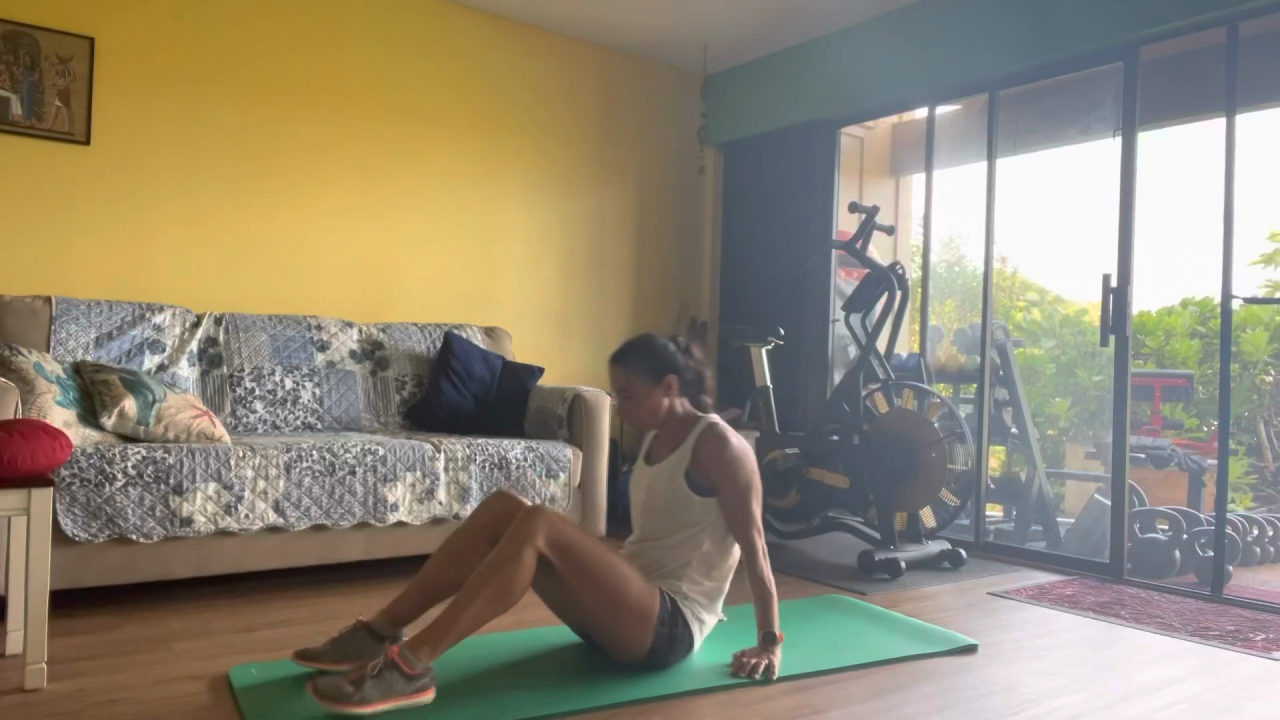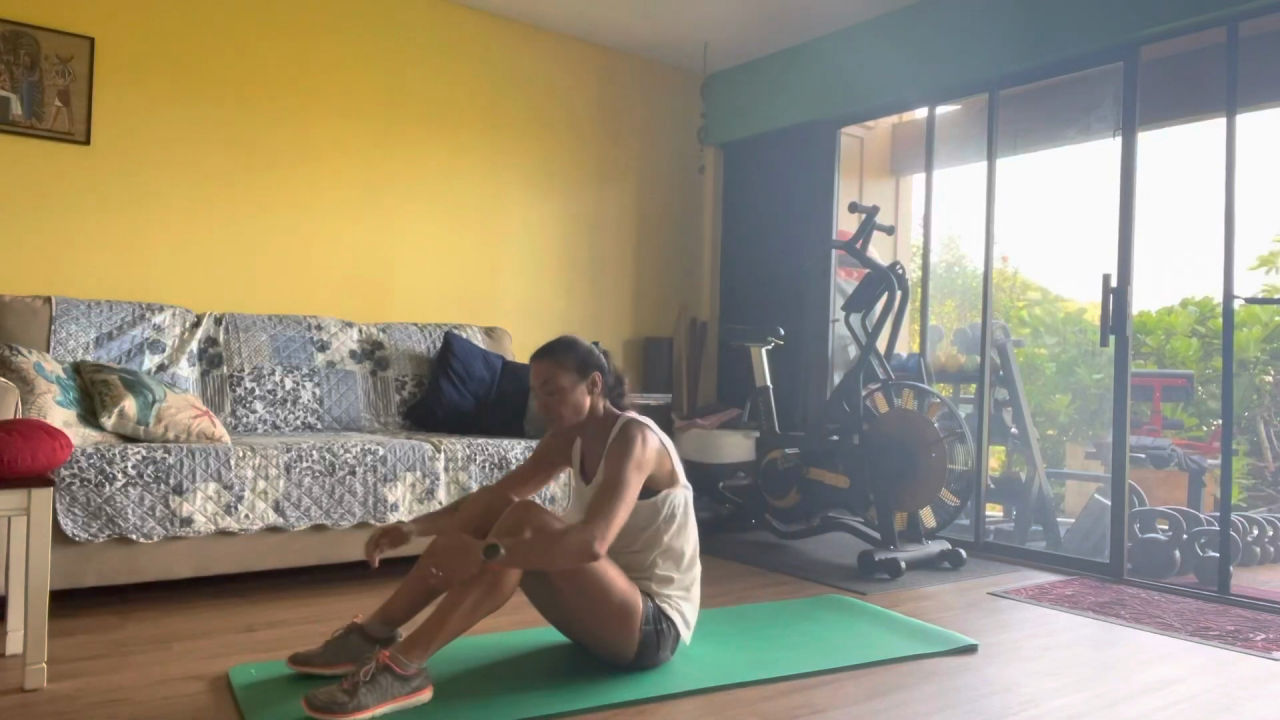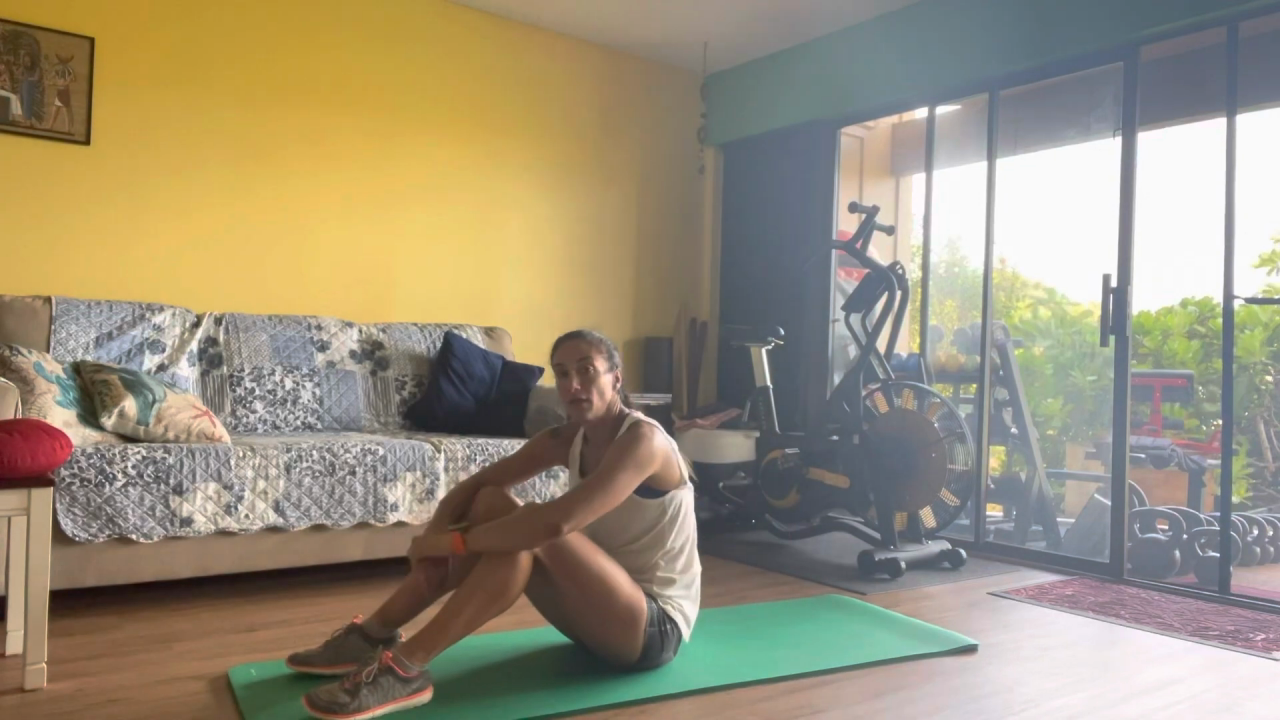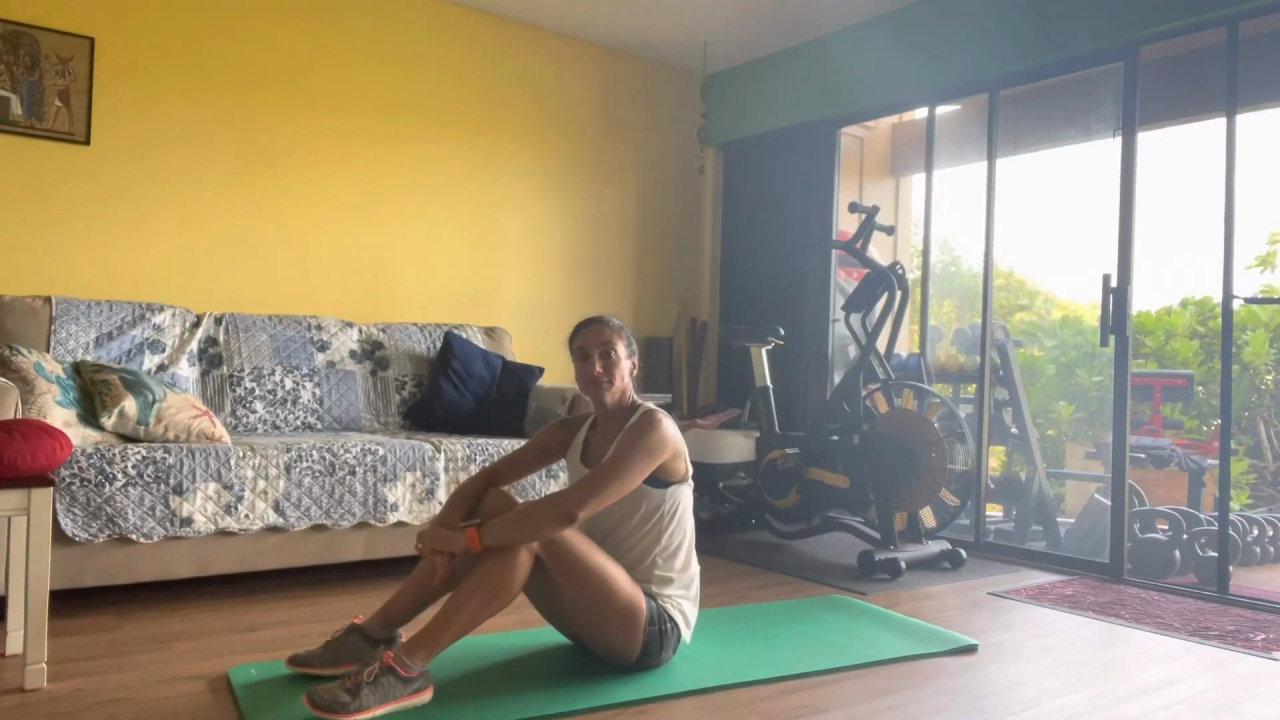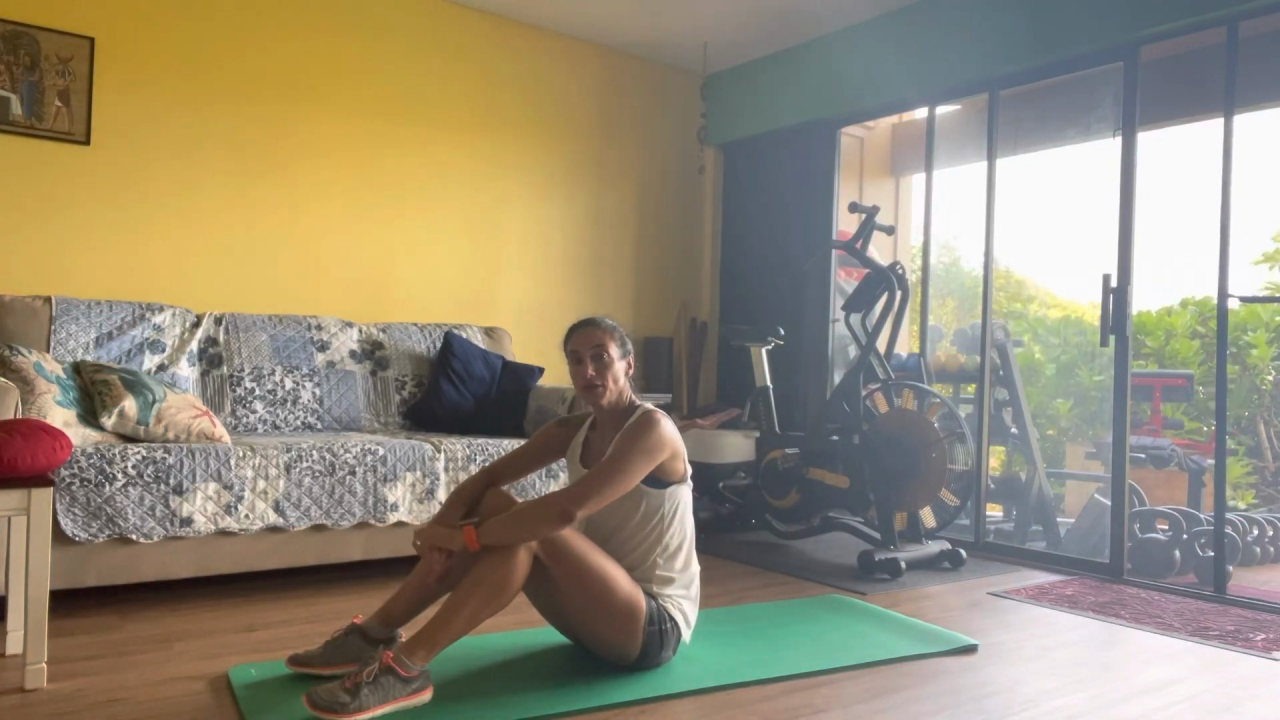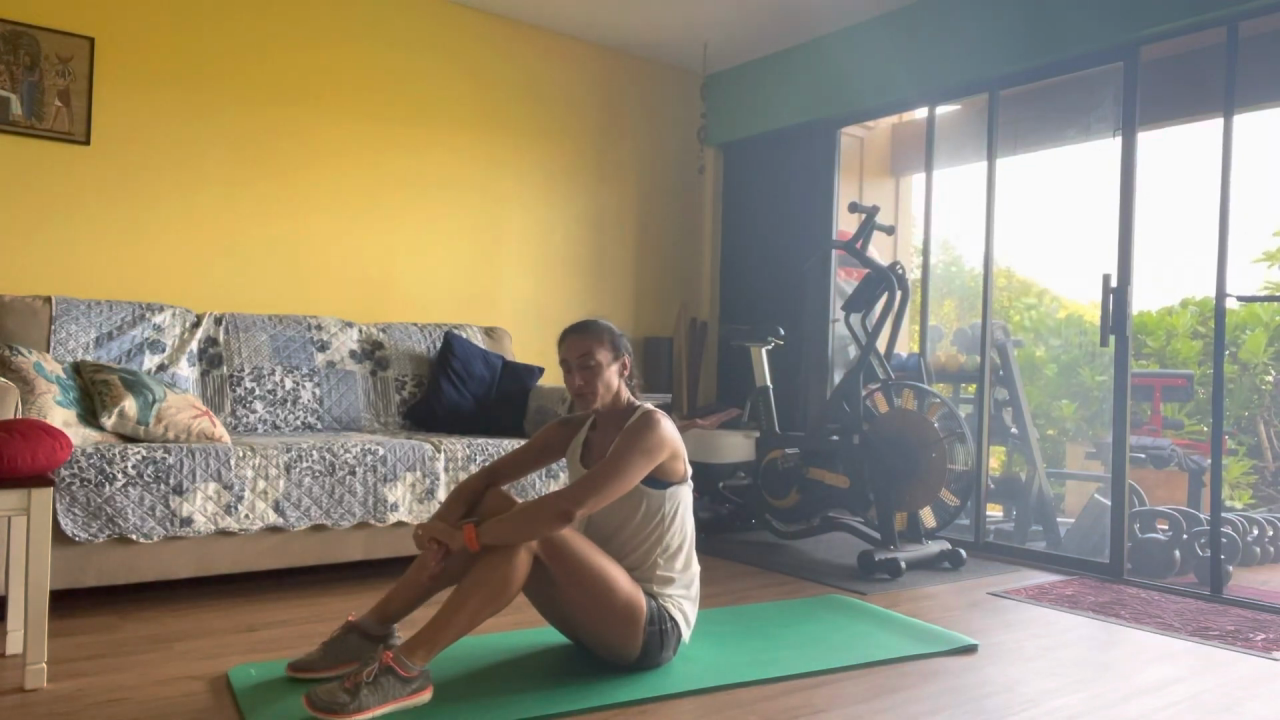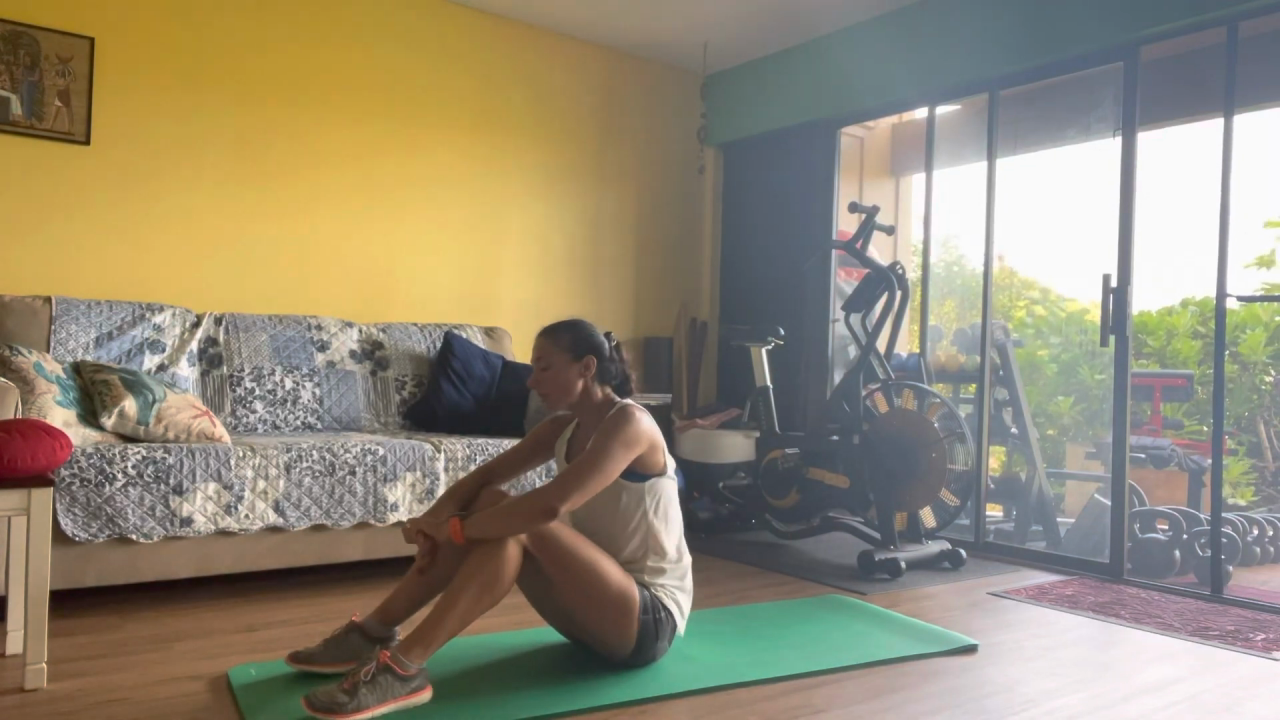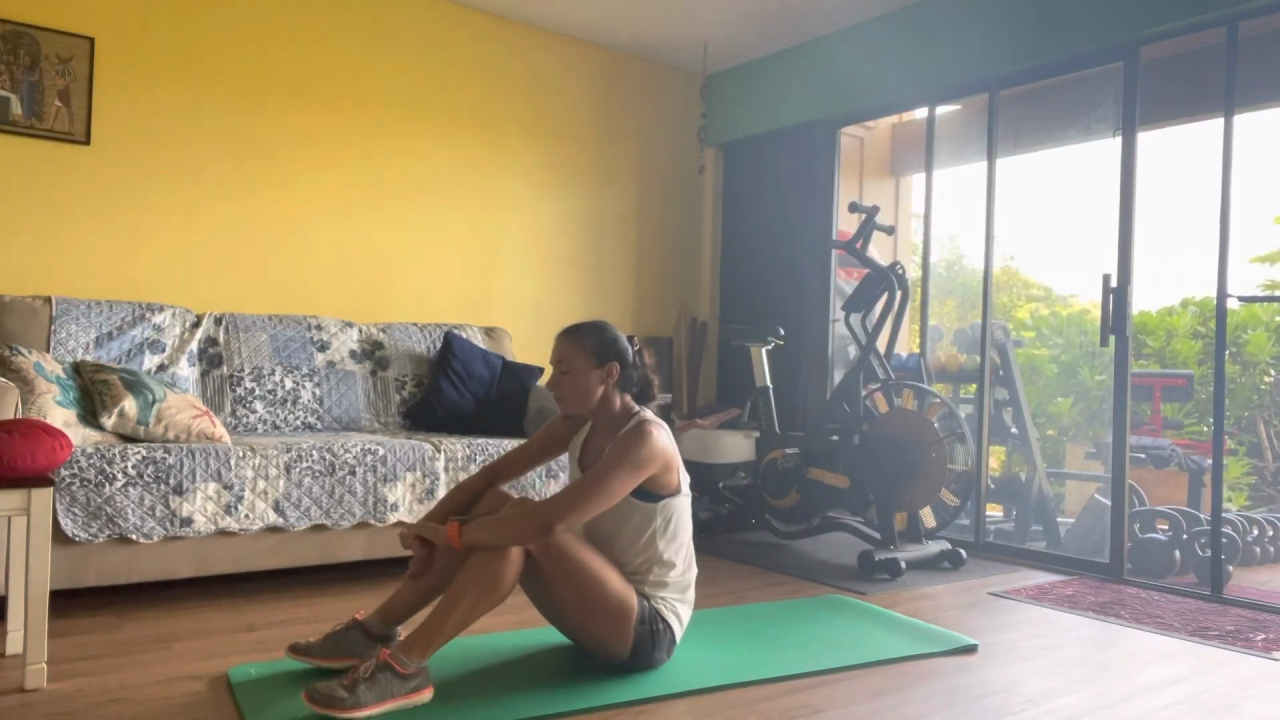
dt=0.5s
person 1, frame 1
left shoulder: (717, 445)
right shoulder: (655, 439)
left elbow: (753, 546)
left wrist: (768, 641)
left hip: (669, 626)
right hip: (630, 605)
left knee: (539, 525)
right knee: (503, 507)
left ankle: (411, 667)
right ankle: (380, 632)
person 1, frame 2
left shoulder: (634, 439)
right shoulder: (568, 440)
left elbow: (592, 543)
right elbow: (504, 494)
left wrist: (485, 554)
right wrist: (413, 527)
left hip: (652, 625)
right hip: (603, 611)
left knee: (526, 523)
right knee: (492, 501)
left ankle: (403, 668)
right ankle: (375, 634)
person 1, frame 3
left shoulder: (643, 439)
right shoulder: (568, 439)
left elbow: (557, 522)
right elbow: (471, 485)
left wrist: (455, 540)
right wrist: (435, 538)
left hip: (655, 625)
right hip: (599, 609)
left knee: (534, 531)
right knee: (489, 504)
left ankle: (405, 669)
right ankle: (373, 635)
person 1, frame 4
left shoulder: (654, 427)
right shoulder: (574, 431)
left elbow: (571, 510)
right elbow: (485, 478)
left wrist: (467, 537)
right wrist: (446, 526)
left hip: (655, 625)
right hip: (598, 609)
left knee: (531, 529)
right knee: (491, 505)
left ankle: (407, 668)
right ankle: (373, 634)
person 1, frame 5
left shoulder: (652, 428)
right shoulder: (573, 431)
left elbow: (568, 510)
right elbow: (484, 478)
left wrist: (465, 536)
right wrist: (443, 528)
left hip: (654, 624)
right hip: (598, 609)
left knee: (530, 530)
right knee: (490, 506)
left ankle: (406, 667)
right ankle: (374, 634)
person 1, frame 6
left shoulder: (652, 428)
right shoulder: (574, 430)
left elbow: (568, 509)
right elbow: (484, 478)
left wrist: (466, 535)
right wrist: (441, 526)
left hip: (654, 624)
right hip: (596, 609)
left knee: (530, 530)
right knee: (491, 505)
left ankle: (406, 667)
right ankle: (371, 630)
person 1, frame 7
left shoulder: (629, 422)
right shoulder: (563, 428)
left elbow: (551, 506)
right elbow: (481, 477)
left wrist: (454, 529)
right wrist: (433, 523)
left hip: (647, 619)
right hip: (595, 609)
left knee: (520, 524)
right knee: (487, 504)
left ankle: (404, 667)
right ankle: (374, 633)
person 1, frame 8
left shoulder: (645, 438)
right shoulder: (577, 426)
left elbow: (550, 520)
right elbow: (489, 475)
left wrist: (450, 533)
right wrist: (429, 527)
left hip: (649, 626)
right hip: (601, 604)
left knee: (522, 523)
right knee: (492, 505)
left ankle: (404, 667)
right ankle: (375, 631)
